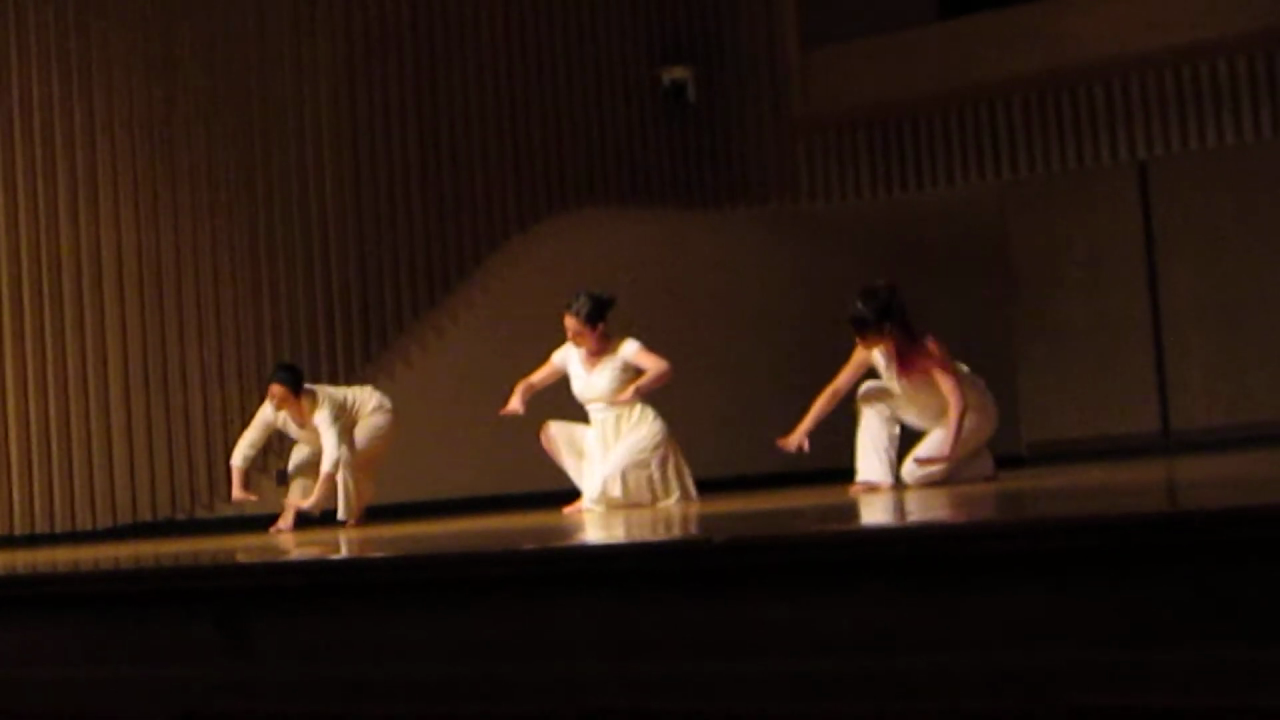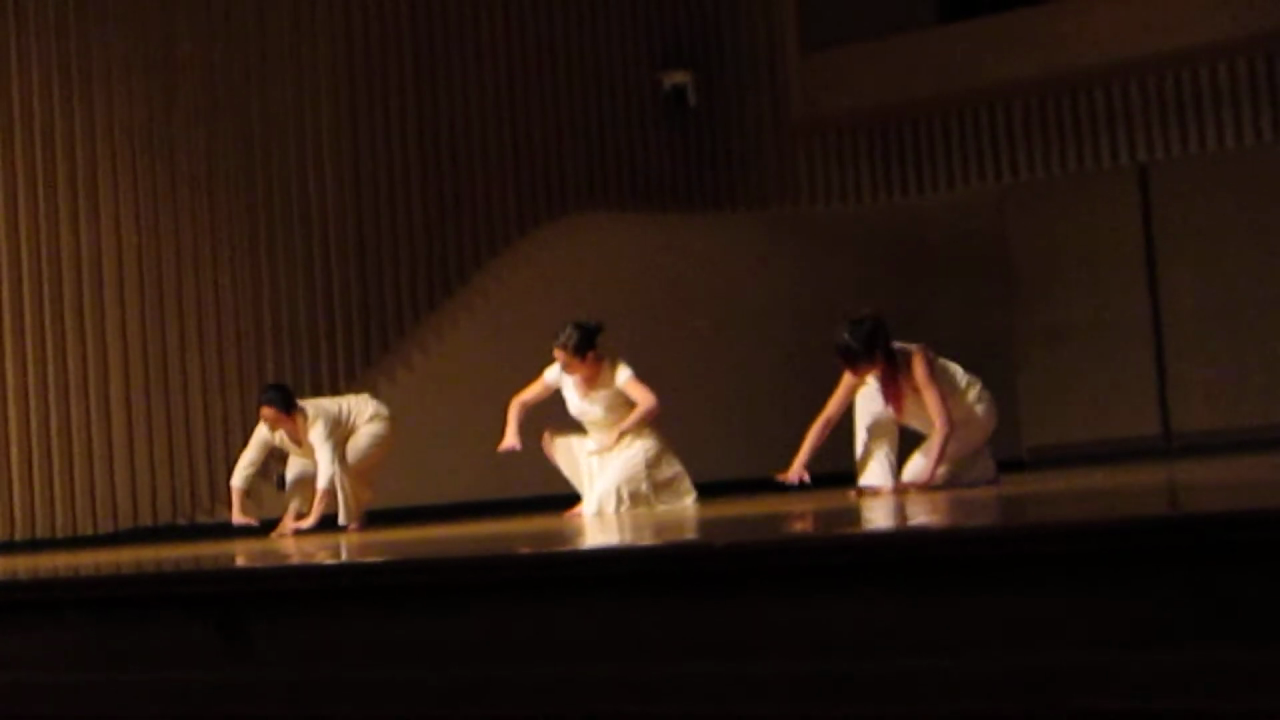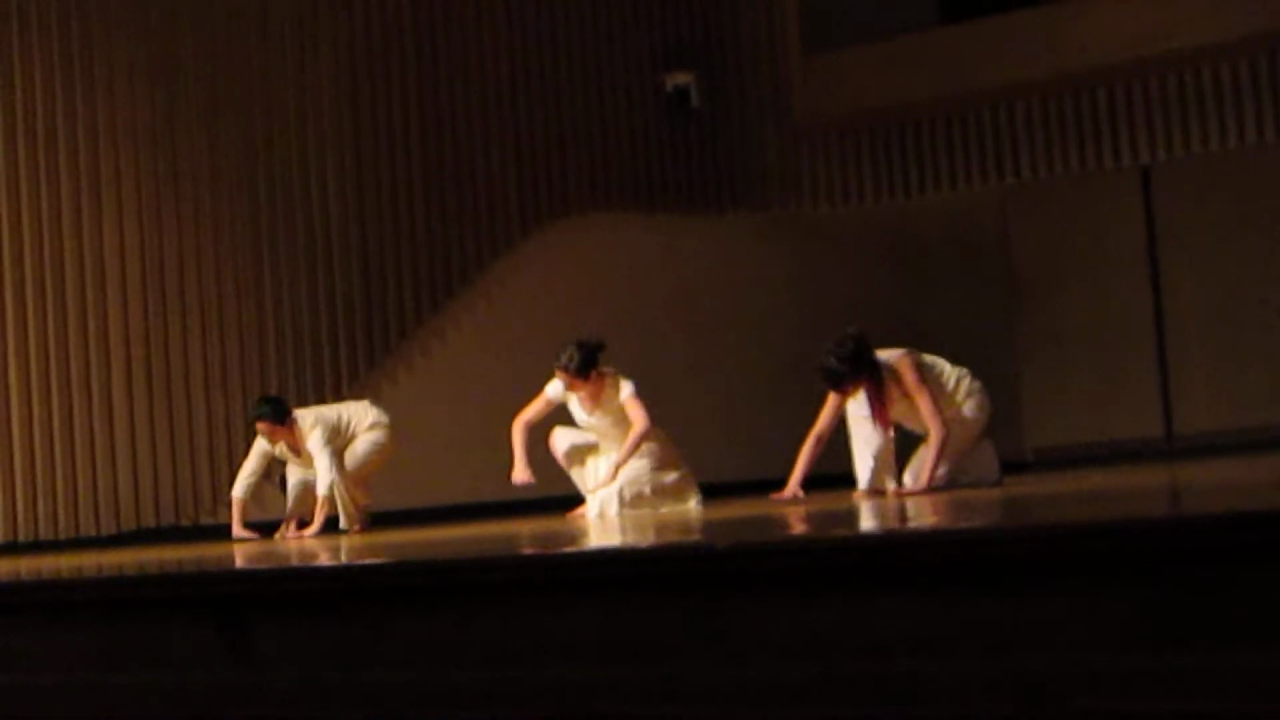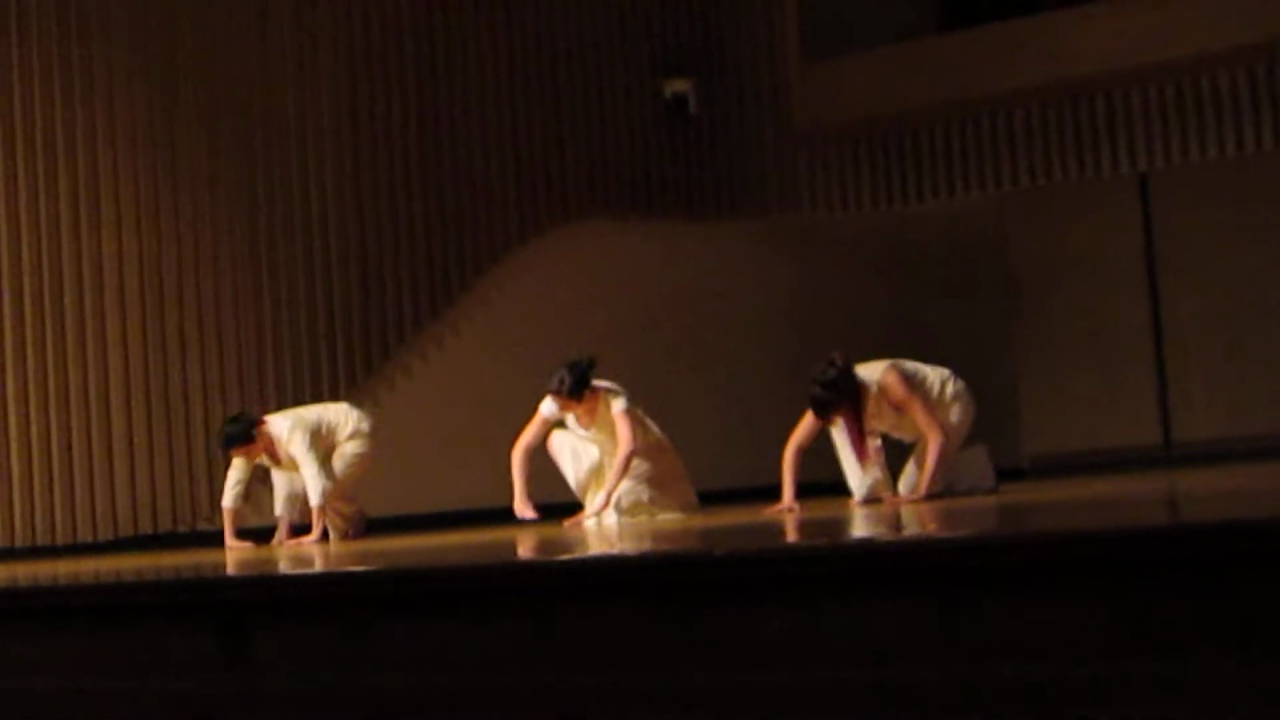
dt=0.5s
person 1, frame 1
left shoulder: (925, 348)
right shoulder: (869, 351)
left elbow: (957, 400)
right elbow: (836, 389)
left wrist: (948, 449)
right wrist: (801, 431)
left hip: (972, 411)
right hip: (929, 413)
left knee: (914, 474)
right knee: (869, 394)
left ankle: (978, 462)
right ankle: (877, 476)
person 1, frame 2
left shoulder: (914, 362)
right shoulder: (859, 369)
left elbow: (943, 424)
right elbow: (828, 417)
left wrist: (928, 473)
right wrist: (798, 464)
left hip: (974, 410)
right hip: (928, 413)
left knee: (914, 479)
right knee: (867, 398)
left ankle: (979, 465)
right ankle: (877, 480)
person 1, frame 3
left shoulder: (902, 368)
right shoulder: (848, 380)
left elbow: (939, 429)
right elbow: (819, 433)
left wrist: (923, 482)
right wrist: (793, 484)
left hip: (966, 403)
right hip: (933, 406)
left knee: (913, 481)
right knee: (858, 406)
left ankle: (981, 462)
right ankle: (879, 484)
person 1, frame 4
left shoulder: (889, 383)
right shoulder: (833, 396)
left elbow: (938, 436)
right elbow: (794, 445)
left wrist: (922, 491)
right wrist: (788, 498)
right hip: (908, 413)
left knee: (909, 489)
right knee: (839, 426)
right ankle: (876, 491)
person 2, frame 1
left shoulder: (624, 348)
right shoulder: (568, 354)
left elbow: (664, 368)
right elbow: (531, 382)
left wrist: (634, 390)
right wrist: (518, 397)
left hip: (638, 430)
right hip: (601, 436)
left knee: (608, 482)
right knee: (550, 432)
right ankle: (591, 493)
person 2, frame 2
left shoulder: (616, 371)
right shoulder: (559, 373)
left elbow: (651, 402)
right elbow: (519, 401)
left wrist: (617, 434)
right wrist: (512, 432)
left hip: (635, 445)
right hip: (599, 445)
left knee: (605, 499)
right knee: (551, 437)
right ankle: (591, 495)
person 2, frame 3
left shoulder: (620, 386)
right shoulder: (560, 387)
left elbow: (643, 425)
right elbow: (521, 422)
left wrist: (615, 467)
right wrist: (520, 464)
left hip: (642, 450)
right hip: (606, 450)
left knee: (609, 501)
right knee: (558, 437)
right ankle: (595, 497)
person 2, frame 4
left shoulder: (613, 398)
right shoulder: (554, 403)
left elbow: (628, 447)
right elbow: (521, 447)
left wrist: (605, 495)
right wrist: (521, 498)
left hip: (643, 457)
right hip: (605, 453)
left knee: (608, 511)
right knee: (556, 439)
right ankle: (592, 504)
person 3, frame 1
left shoulder: (320, 406)
right shoulder: (270, 410)
left elbow: (332, 454)
right elbow: (245, 445)
left wrist: (312, 499)
right wrist: (237, 488)
left hip: (373, 413)
right hip: (344, 420)
left knee: (344, 457)
right knee: (301, 458)
left ankle: (355, 516)
right ankle: (289, 515)
person 3, frame 2
left shoulder: (315, 421)
right shoulder: (266, 429)
left elbow: (327, 469)
right elbow: (244, 466)
left wrist: (312, 519)
right wrist: (237, 512)
left hip: (371, 420)
right hip: (341, 429)
left knee: (342, 466)
left ankle: (356, 519)
right ankle: (290, 520)
person 3, frame 3
left shoulder: (312, 428)
right shoulder: (266, 440)
left elbow: (326, 475)
right elbow: (245, 477)
left wrist: (315, 526)
right wrist: (237, 526)
left hip: (372, 428)
right hip: (341, 438)
left knee: (340, 474)
left ankle: (359, 522)
right ankle: (291, 522)
person 3, frame 4
left shoulder: (290, 433)
right shoulder: (248, 444)
left elbow: (315, 478)
right elbow: (233, 486)
left wrist: (316, 534)
right wrist: (230, 538)
left hip: (352, 432)
right hip: (325, 440)
left knee: (328, 490)
left ankle: (356, 526)
right ankle: (284, 529)
